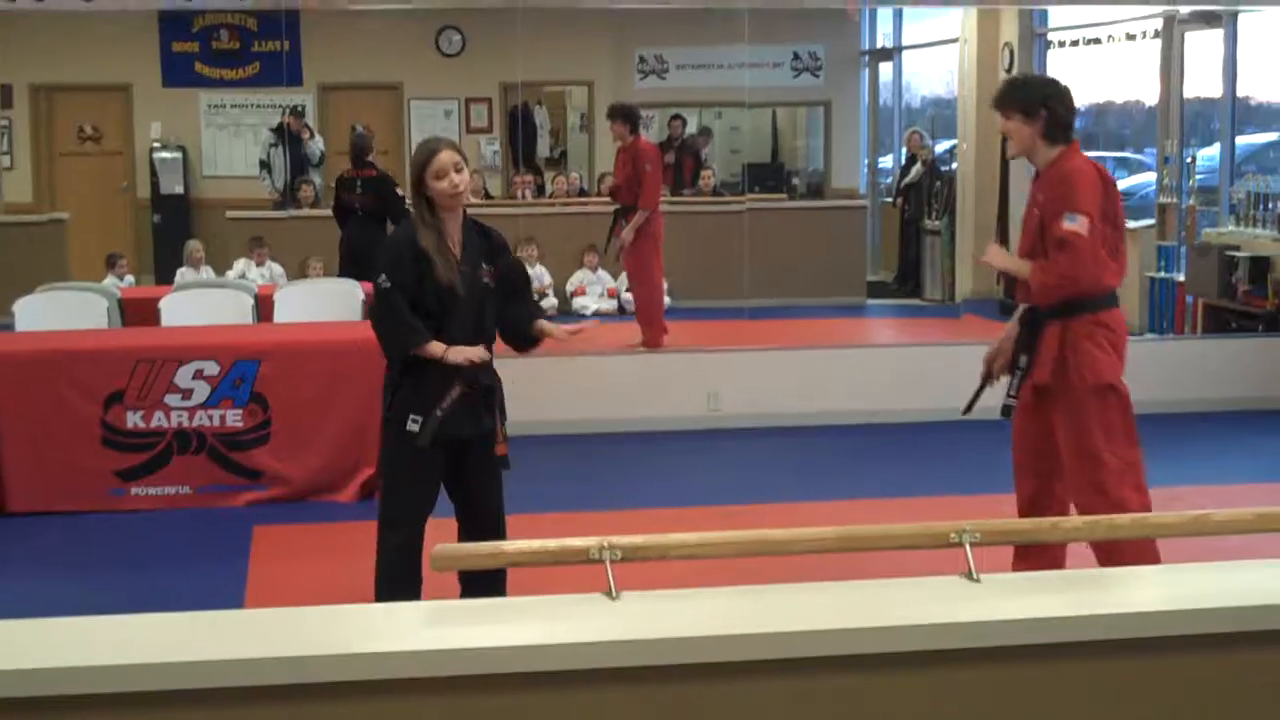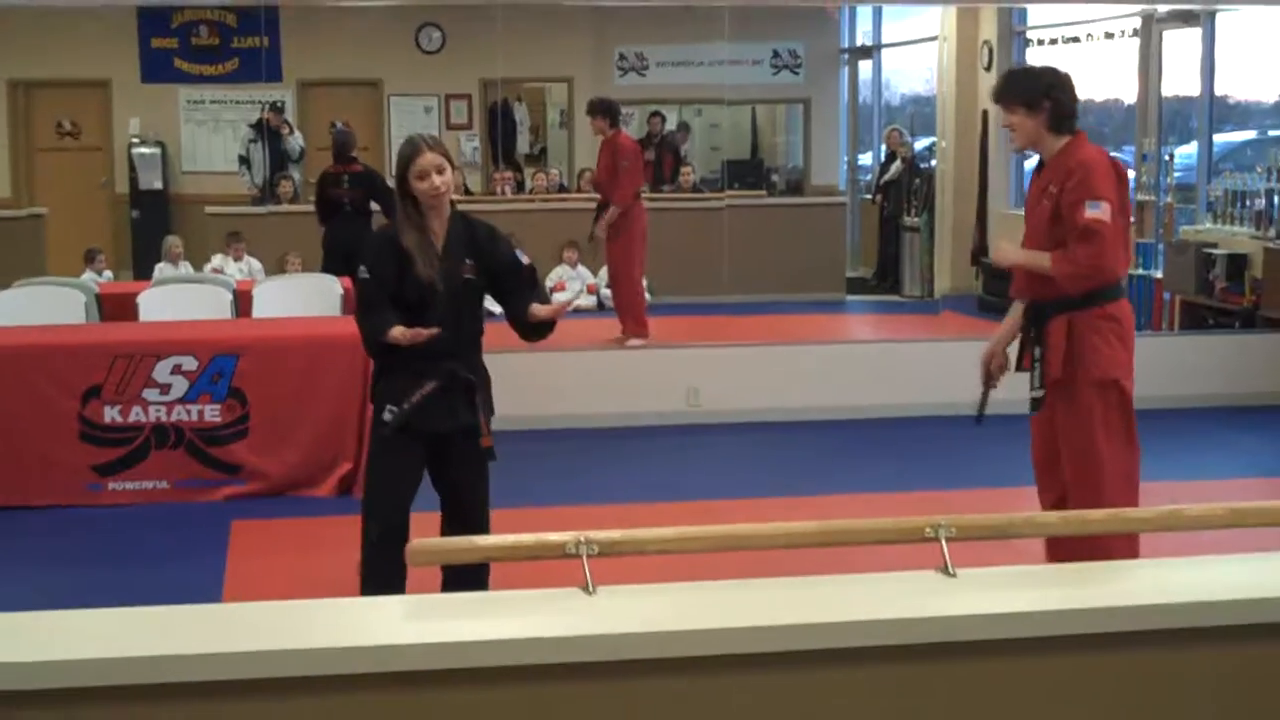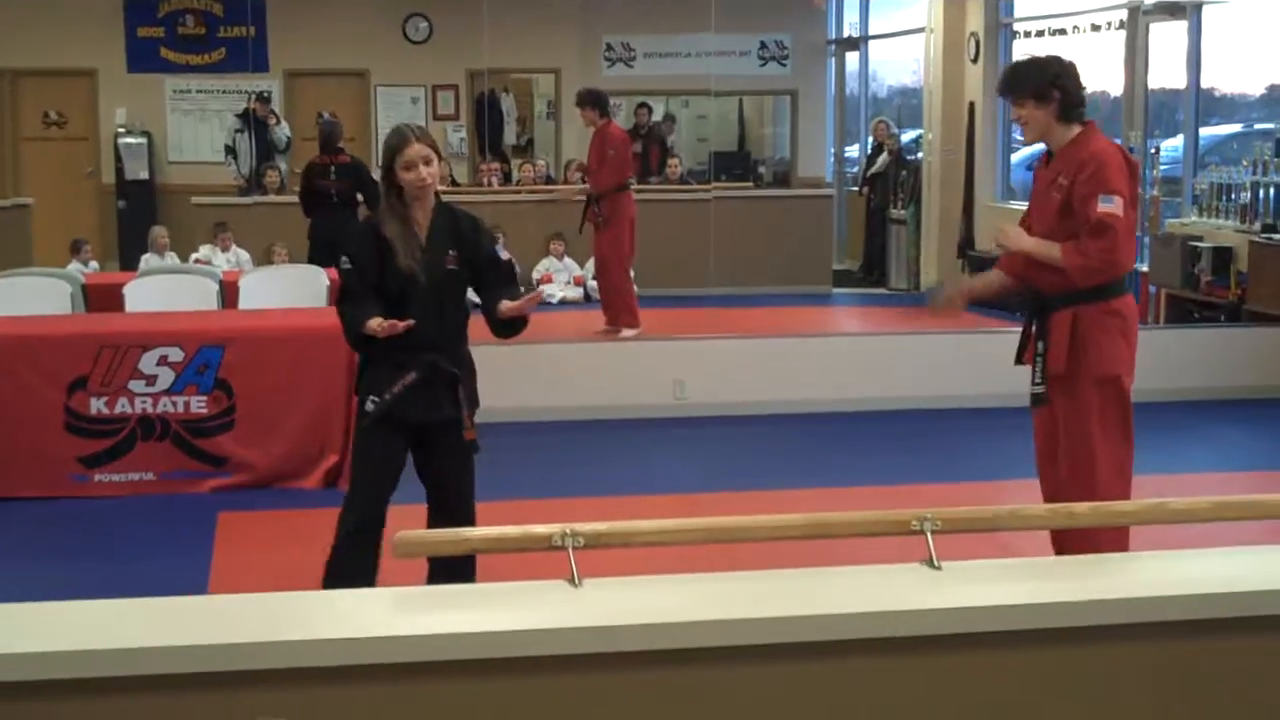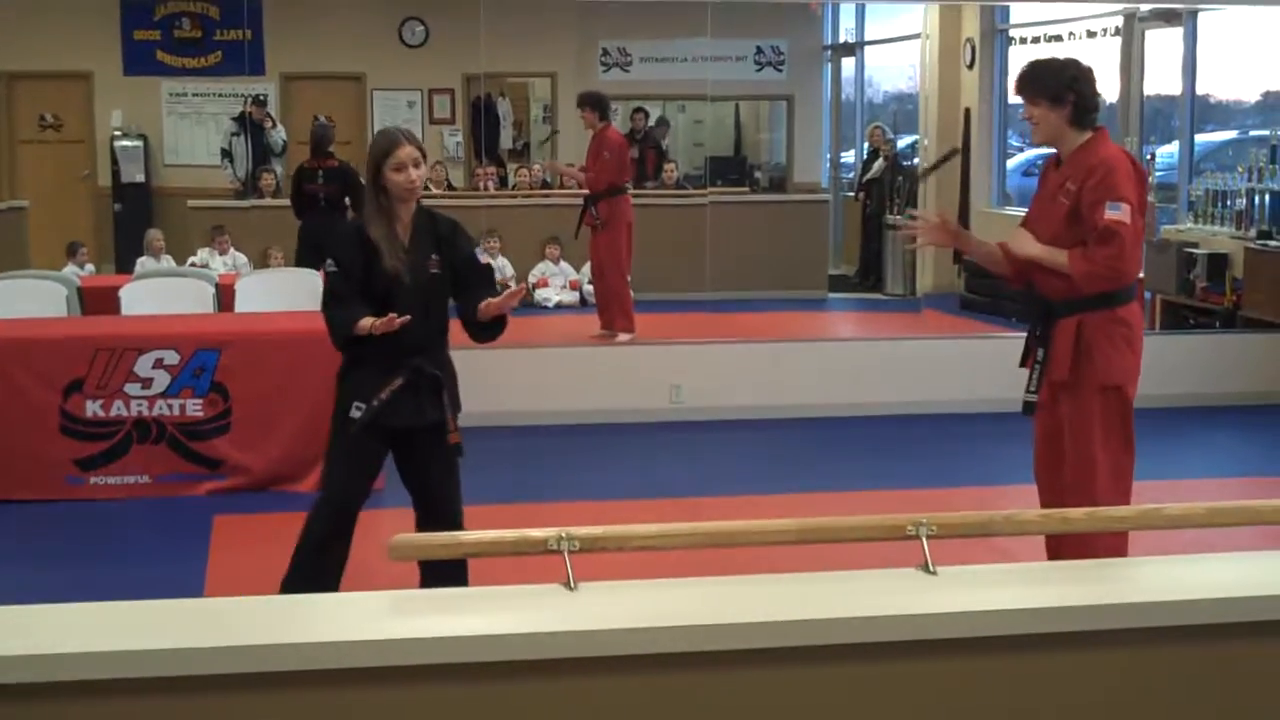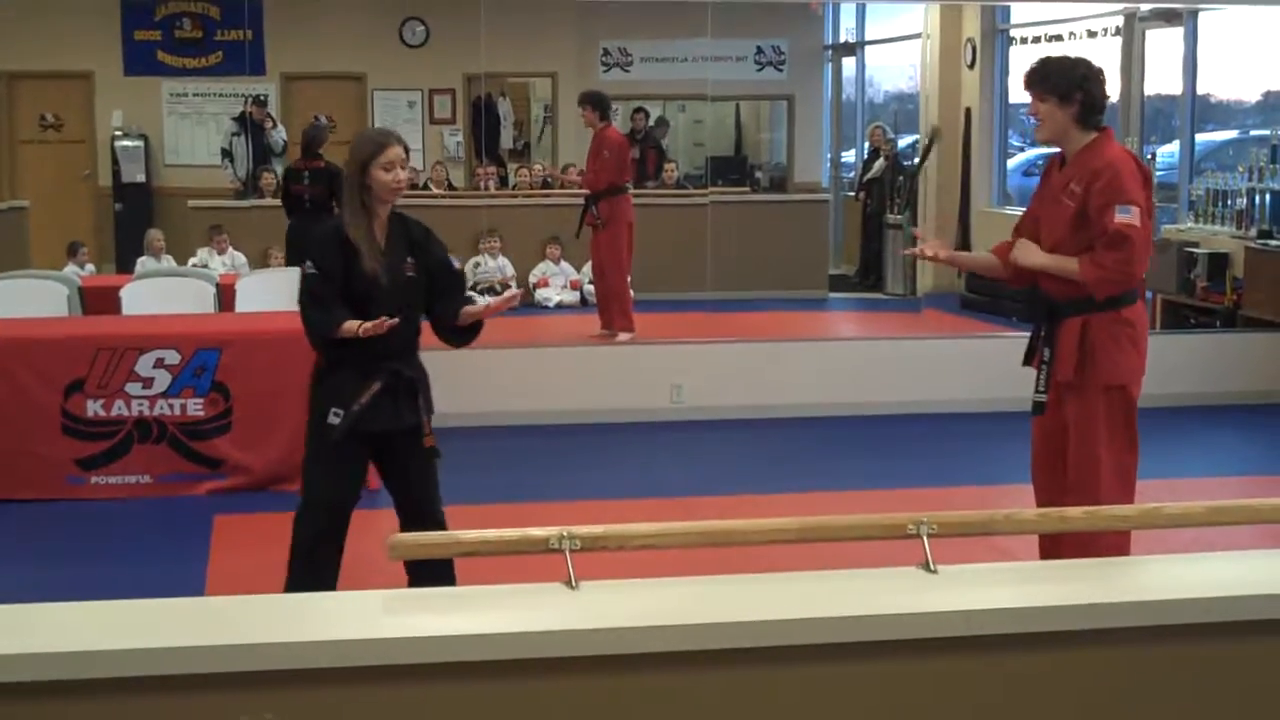
dt=0.2s
person 1, frame 1
left shoulder: (1076, 178)
right shoulder: (1049, 178)
left elbow: (1072, 274)
left wrist: (1007, 262)
right wrist: (1012, 337)
left hip: (1083, 340)
right hip: (1055, 339)
left knee: (1103, 475)
right knee: (1037, 471)
person 1, frame 2
left shoulder: (1089, 167)
right shoulder: (1046, 172)
left elbow: (1095, 261)
left wrist: (1019, 256)
right wrist: (1006, 334)
left hip: (1091, 333)
right hip: (1057, 333)
left knee: (1100, 473)
right knee: (1055, 470)
person 1, frame 3
left shoulder: (1101, 160)
right shoulder: (1052, 163)
left elbow: (1107, 256)
right elbow: (1027, 258)
left wrist: (1030, 243)
right wrist: (972, 288)
left hip: (1094, 328)
right hip: (1057, 328)
left knee: (1095, 468)
right knee: (1057, 465)
person 1, frame 4
left shoulder: (1109, 167)
right shoulder: (1056, 168)
left elbow: (1114, 264)
right elbow: (1026, 262)
left wrist: (1037, 250)
right wrist: (961, 241)
left hip: (1098, 336)
right hip: (1061, 334)
left knee: (1095, 475)
right knee: (1056, 471)
person 1, frame 5
left shoulder: (1114, 169)
right shoulder: (1057, 169)
left elbow: (1123, 267)
right elbow: (1021, 260)
left wrist: (1042, 259)
right wrist: (952, 257)
left hip: (1102, 338)
right hip: (1063, 335)
left knee: (1099, 476)
right knee: (1052, 469)
person 2, frame 1
left shoulder: (487, 241)
right shoulder: (403, 245)
left elbow: (513, 308)
right elbow: (391, 324)
left wrist: (547, 328)
right wrist: (445, 352)
left hip: (476, 394)
right hip: (420, 395)
left knee: (483, 511)
right knee: (404, 514)
person 2, frame 2
left shoulder: (479, 237)
right shoulder: (388, 242)
left elbow: (518, 291)
right elbow: (371, 315)
left wrist: (541, 311)
right wrist: (400, 335)
left hip: (463, 384)
right hip: (404, 387)
left knee: (468, 504)
right knee: (387, 507)
person 2, frame 3
left shoulder: (464, 228)
right shoulder: (372, 234)
left elbow: (496, 289)
right elbow: (354, 304)
left wrist: (511, 308)
right wrist: (377, 326)
left hip: (448, 376)
right hip: (388, 377)
left knee: (453, 496)
right knee: (367, 497)
person 2, frame 4
left shoulder: (445, 232)
right shoulder: (357, 237)
left elbow: (473, 300)
right elbow: (339, 309)
left wrist: (495, 306)
right wrist: (371, 325)
left hip: (429, 381)
right hip: (369, 382)
left knee: (440, 500)
right knee: (340, 498)
right ankle: (303, 600)
person 2, frame 5
left shoulder: (417, 237)
right shoulder: (332, 238)
left elbow: (445, 307)
right elbow: (317, 314)
left wrist: (478, 311)
right wrist: (357, 329)
left hip: (403, 385)
right hip: (344, 387)
left knee: (421, 502)
right knee: (326, 504)
person 3, frame 1
left shoulder: (645, 151)
right shoulder: (622, 151)
left elbow: (650, 195)
left wrist: (632, 229)
right wrist: (612, 189)
left hip: (644, 223)
right hip: (629, 219)
left knee: (646, 280)
right knee: (637, 280)
left ankle: (653, 340)
right ankle: (650, 333)
person 3, frame 2
left shoulder: (624, 146)
right shoulder: (606, 144)
left elbow: (626, 190)
left wrist: (604, 223)
right wrist: (595, 182)
left hip: (627, 216)
right hip: (614, 215)
left knee: (628, 273)
right knee: (617, 275)
left ankle: (638, 331)
right ankle: (629, 328)
person 3, frame 3
left shoulder: (614, 136)
right shoulder: (600, 134)
left elbow: (607, 178)
left wrist: (576, 191)
right wrist: (584, 170)
left hip: (616, 206)
right hip: (604, 206)
left knee: (617, 265)
right knee: (603, 266)
left ankle: (630, 322)
right ankle: (614, 320)
person 3, frame 4
left shoulder: (612, 140)
right shoulder: (599, 137)
left elbow: (599, 180)
left wrist: (566, 171)
right wrist: (577, 172)
left hip: (614, 210)
right hip: (602, 210)
left knee: (614, 270)
right knee: (600, 270)
left ankle: (625, 327)
right ankle: (609, 324)
person 3, frame 5
left shoulder: (612, 140)
right shoulder: (600, 137)
left elbow: (598, 180)
left wrist: (565, 178)
right wrist: (576, 177)
left hip: (614, 209)
right hip: (603, 209)
left knee: (615, 269)
right knee: (601, 269)
left ankle: (625, 326)
right ankle: (610, 324)
